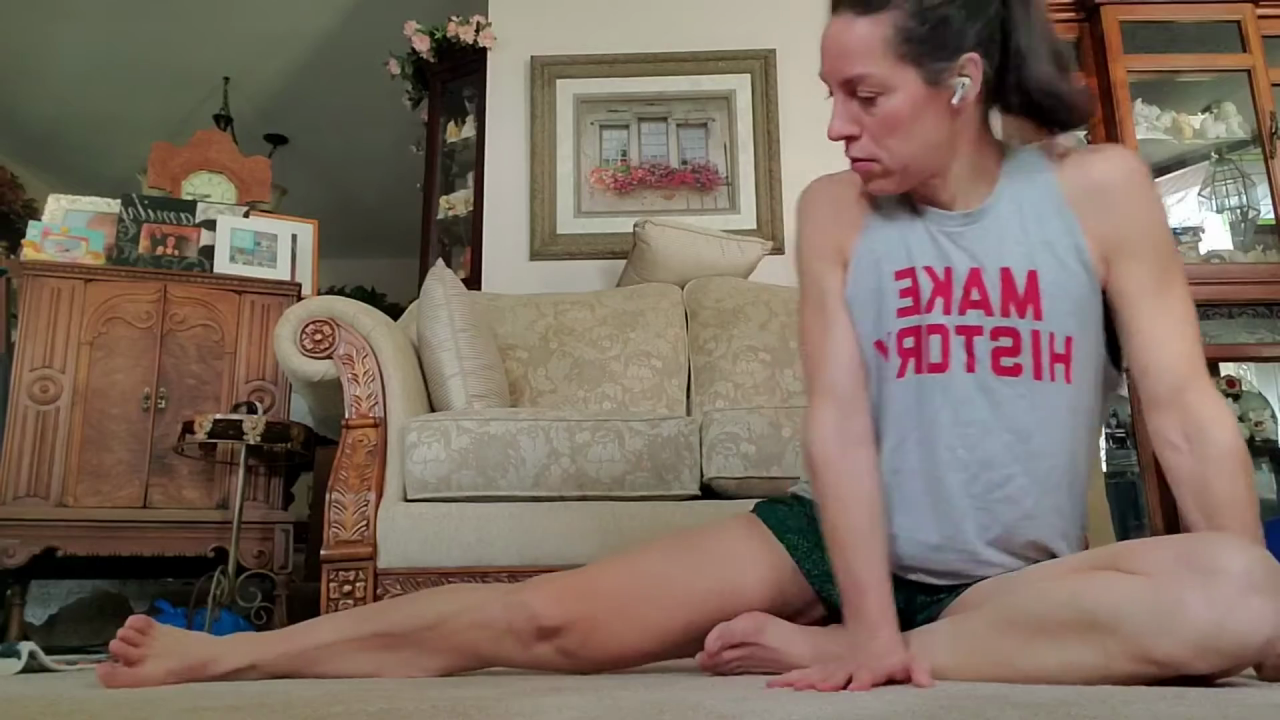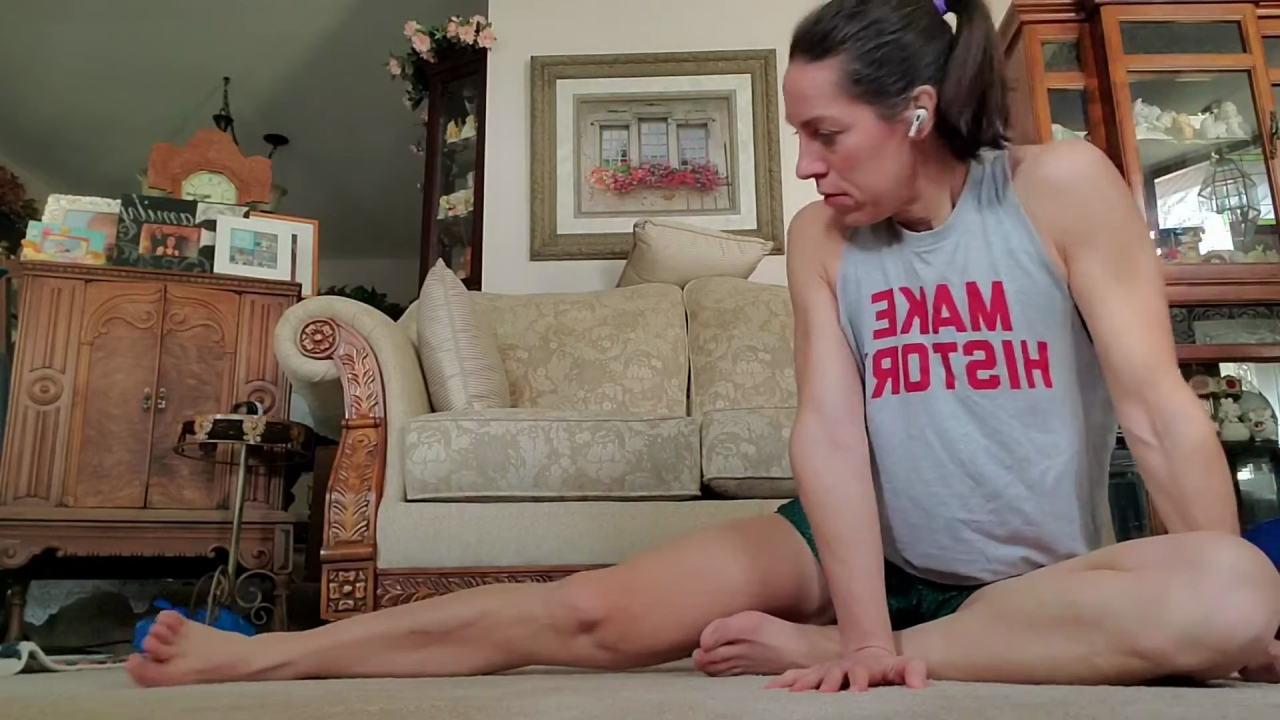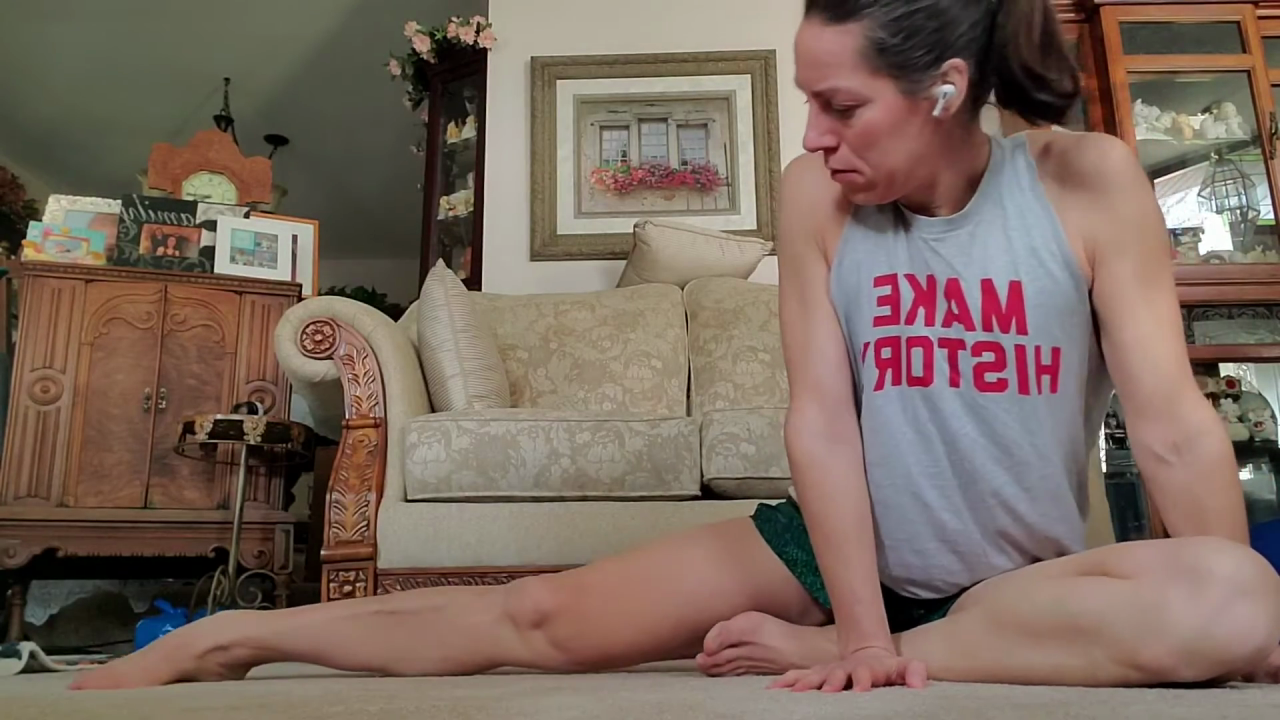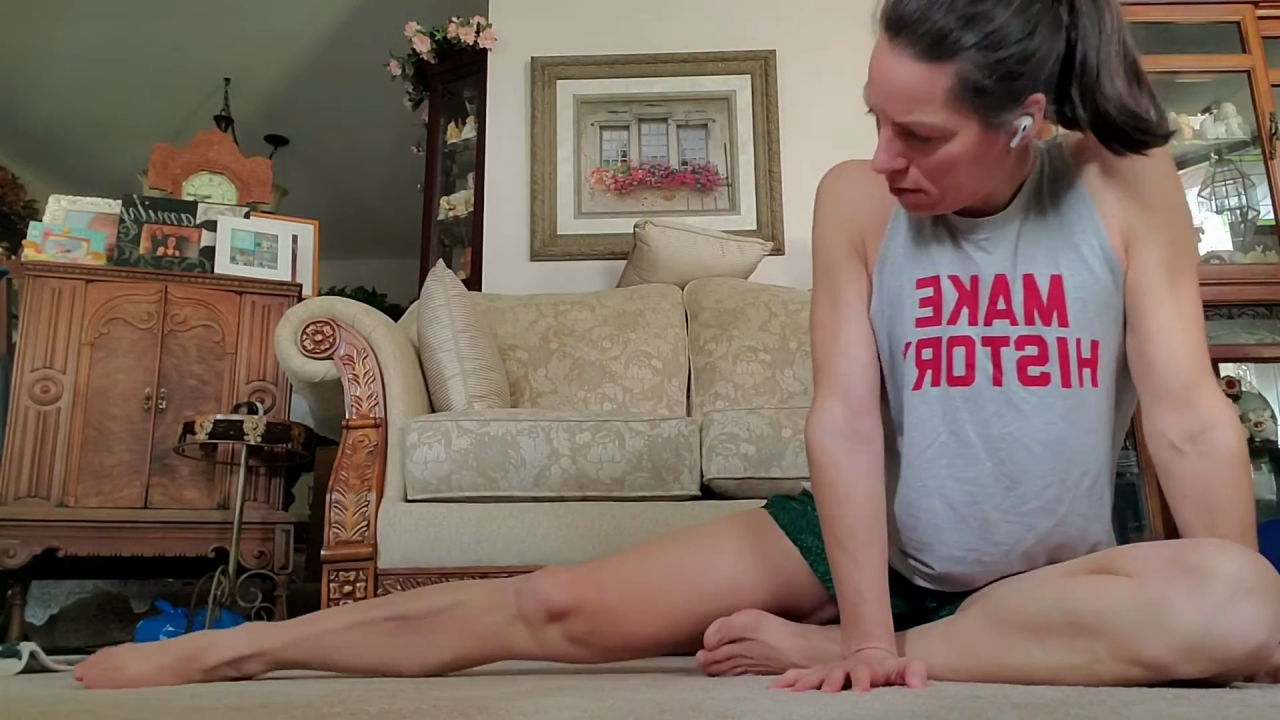
dt=1s
person 1, frame 1
left shoulder: (1102, 191)
right shoulder: (833, 210)
left elbow: (1185, 416)
right elbow: (837, 421)
right wrist: (873, 629)
left hip: (1012, 582)
right hip: (843, 539)
right knee: (553, 618)
left ankle: (820, 654)
right ankle: (226, 653)
person 1, frame 2
left shoulder: (1064, 187)
right shoulder: (820, 239)
left elbow: (1157, 409)
right elbow: (828, 432)
right wrist: (864, 630)
left hip: (1033, 582)
right hip: (869, 547)
right knee: (587, 614)
left ankle: (813, 648)
right ankle: (259, 656)
person 1, frame 3
left shoulder: (1090, 183)
right shoulder: (815, 195)
left elbow: (1172, 426)
right elbow: (820, 422)
right wrist: (862, 628)
left hip: (1026, 580)
right hip: (841, 542)
right knee: (539, 615)
left ankle: (813, 655)
right ankle: (224, 638)
person 1, frame 4
left shoulder: (1128, 186)
right shoulder: (854, 198)
right elbow: (843, 418)
right wrist: (869, 626)
left hip: (1044, 579)
right hip: (869, 538)
right knee: (560, 603)
left ankle: (815, 653)
right ankle: (232, 648)
